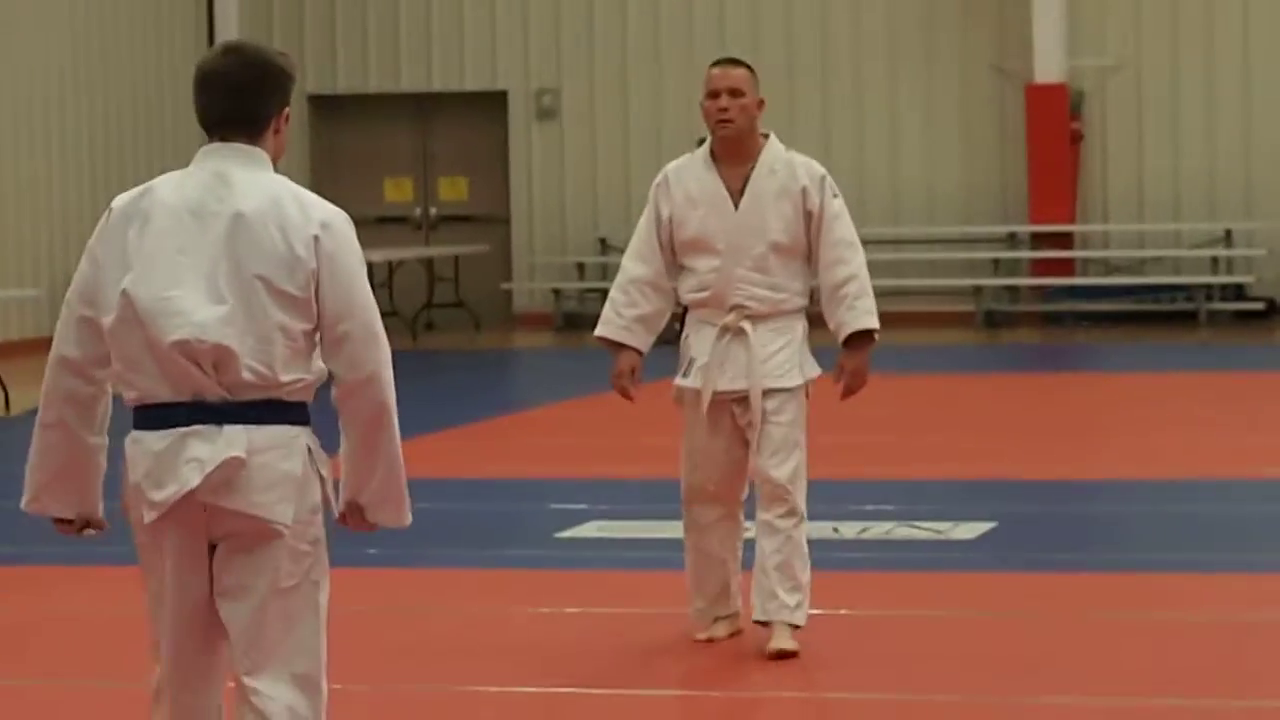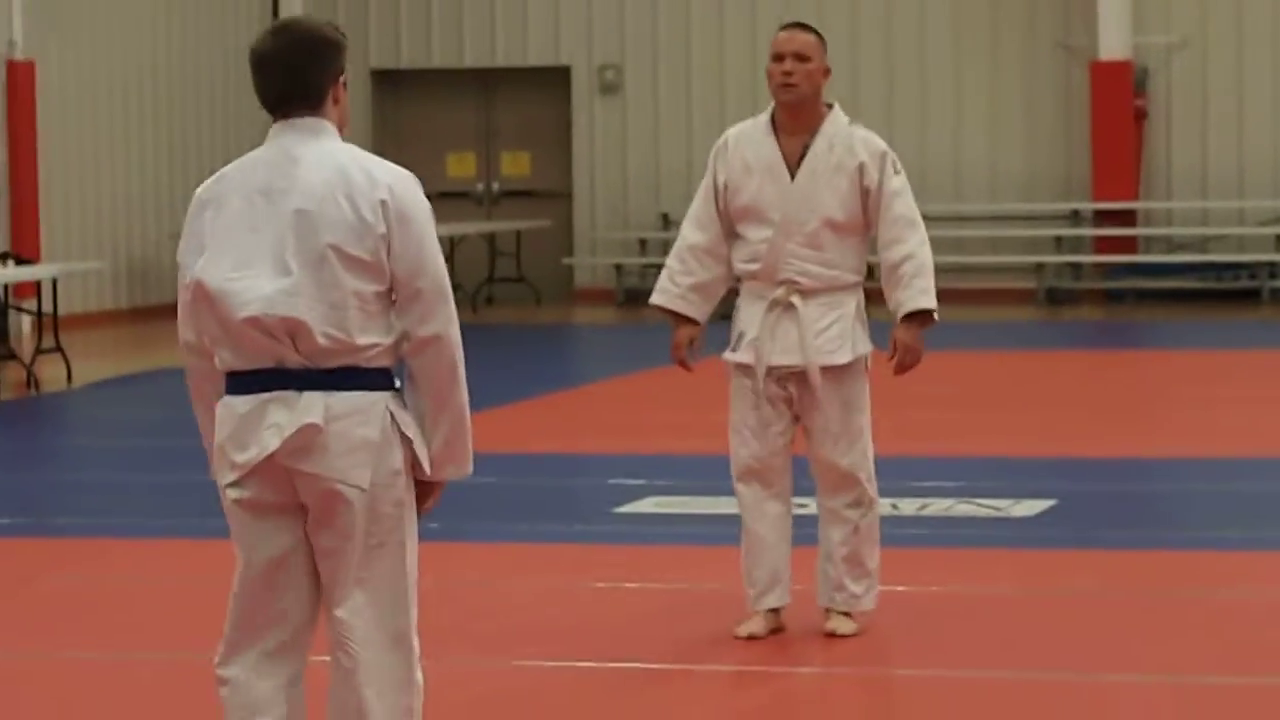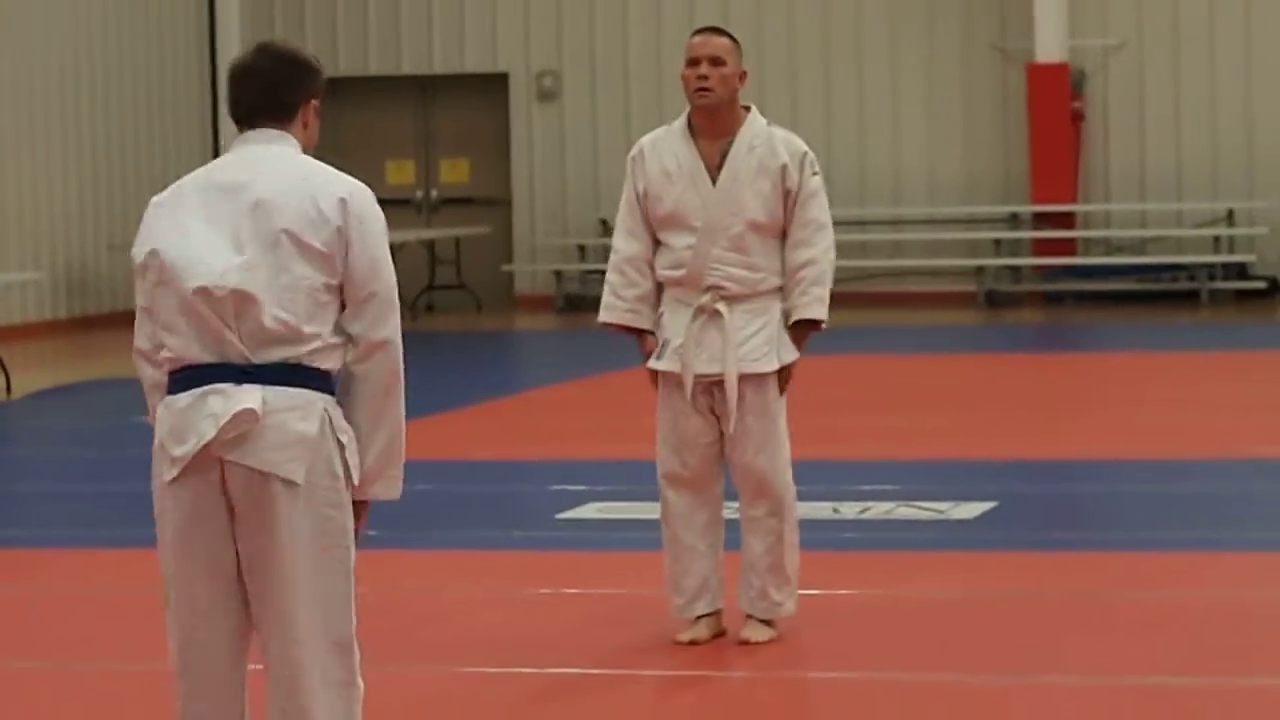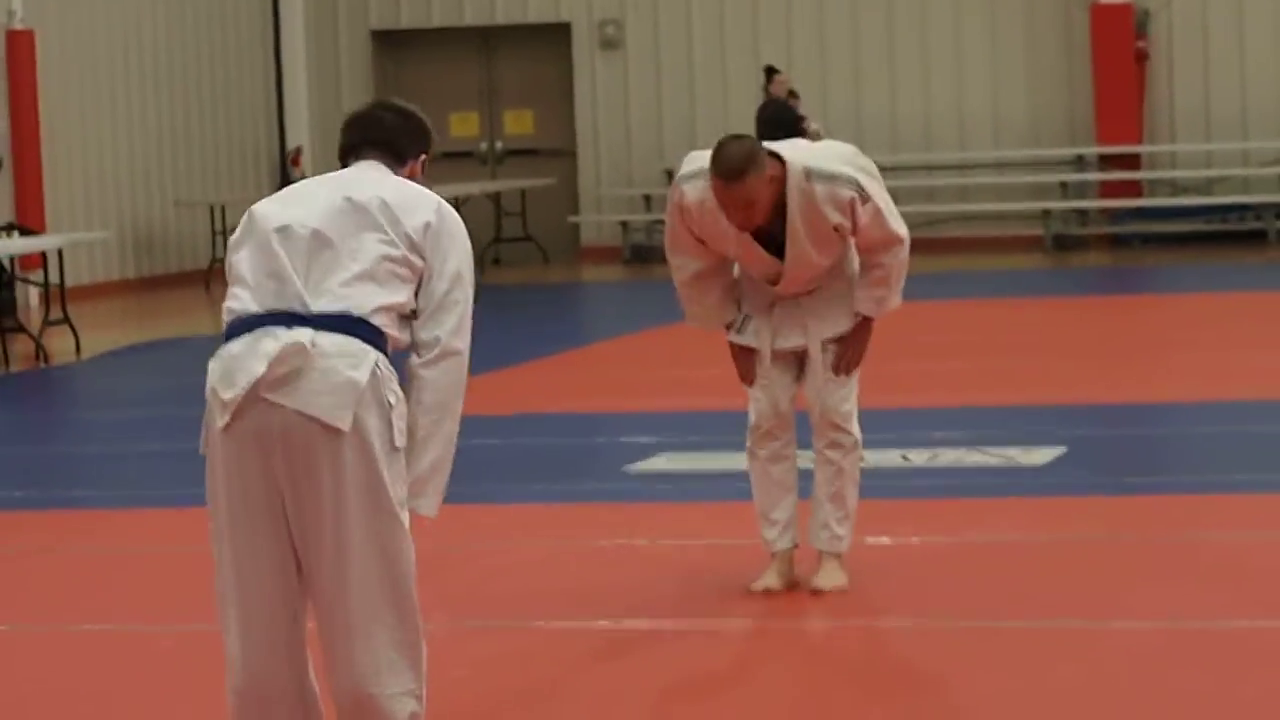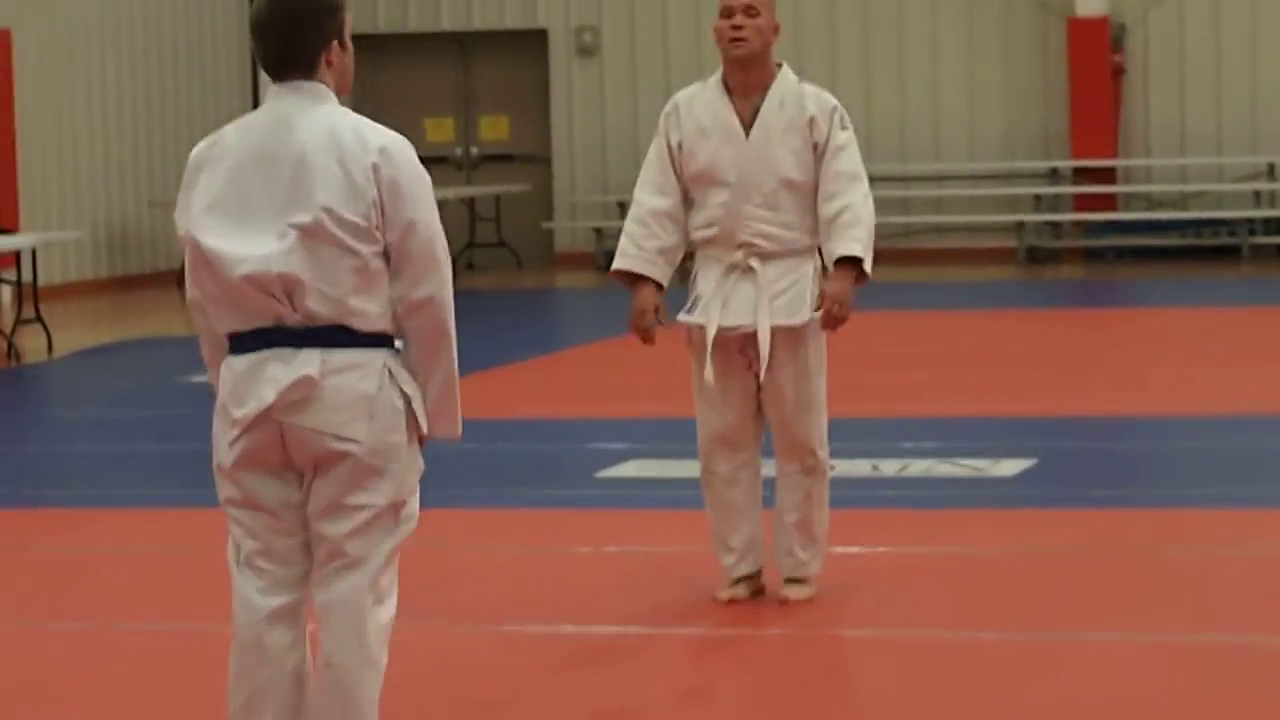
dt=0.7s
person 1, frame 1
left shoulder: (131, 212)
right shoulder: (313, 220)
left elbow: (76, 360)
right elbow: (363, 369)
left wrist: (66, 483)
right wrist: (374, 487)
left hip: (163, 457)
right hip: (269, 462)
person 1, frame 2
left shoulder: (213, 195)
right shoulder: (384, 185)
left elbow: (197, 342)
right elbow: (431, 330)
right wrist: (438, 451)
left hip: (250, 428)
right hip: (355, 427)
left knee: (258, 633)
right knee: (371, 632)
person 1, frame 3
left shoulder: (169, 203)
right shoulder: (340, 197)
left elbow: (149, 342)
right elbow: (375, 342)
right wrist: (368, 471)
left hip: (187, 427)
right hip: (293, 427)
left knee: (201, 636)
right knee: (309, 637)
person 1, frame 4
left shoulder: (269, 206)
right shoulder: (432, 212)
right elbow: (441, 355)
right wrist: (414, 486)
left hip: (241, 379)
right hip: (341, 381)
left knee: (258, 606)
right knee: (369, 605)
person 1, frame 5
left shoulder: (212, 156)
right shoulder: (378, 150)
left elbow: (205, 297)
right elbow: (422, 293)
right wrist: (432, 406)
left hip: (250, 390)
right hip: (352, 389)
left knee: (263, 585)
right knee: (353, 589)
person 2, frame 1
left shoulder: (804, 178)
right shoulder: (674, 182)
left elbow: (841, 263)
right elbow: (645, 270)
left wrist: (856, 342)
right wrist: (626, 344)
left hip: (777, 351)
right hip: (707, 351)
left knee: (779, 487)
right knee: (706, 491)
left ankle: (781, 618)
right ankle: (717, 609)
person 2, frame 2
left shoulder: (864, 150)
right shoulder: (734, 148)
left elbow: (903, 239)
right elbow: (704, 238)
left wrist: (911, 318)
right wrist: (686, 314)
left hip: (832, 327)
right hip: (757, 325)
left knee: (844, 470)
right knee: (756, 469)
left ankle: (846, 600)
right ankle: (766, 602)
person 2, frame 3
left shoulder: (785, 152)
right shoulder: (650, 154)
left elbow: (810, 247)
right elbow: (632, 250)
left wrist: (800, 332)
right wrist: (642, 332)
left hip: (755, 332)
right hip: (680, 334)
left knee: (763, 476)
right knee: (684, 477)
left ankle: (764, 609)
right ankle: (701, 609)
person 2, frame 4
left shoulder: (838, 181)
right shoulder: (689, 193)
left elbow: (888, 247)
right elbow: (694, 267)
left wrist: (864, 325)
right wrist: (731, 333)
left hip: (830, 301)
right hip: (761, 307)
left knee: (834, 422)
right knee: (767, 426)
left ankle: (832, 552)
right ankle: (780, 555)
person 2, frame 5
left shoulder: (817, 108)
right shoulder: (684, 110)
left elbow: (847, 196)
right elbow: (657, 203)
left wrist: (842, 270)
right wrist: (644, 282)
left hip: (791, 291)
right hip: (715, 292)
left knee: (800, 440)
right knee: (723, 440)
left ankle: (799, 568)
right ankle: (741, 569)
